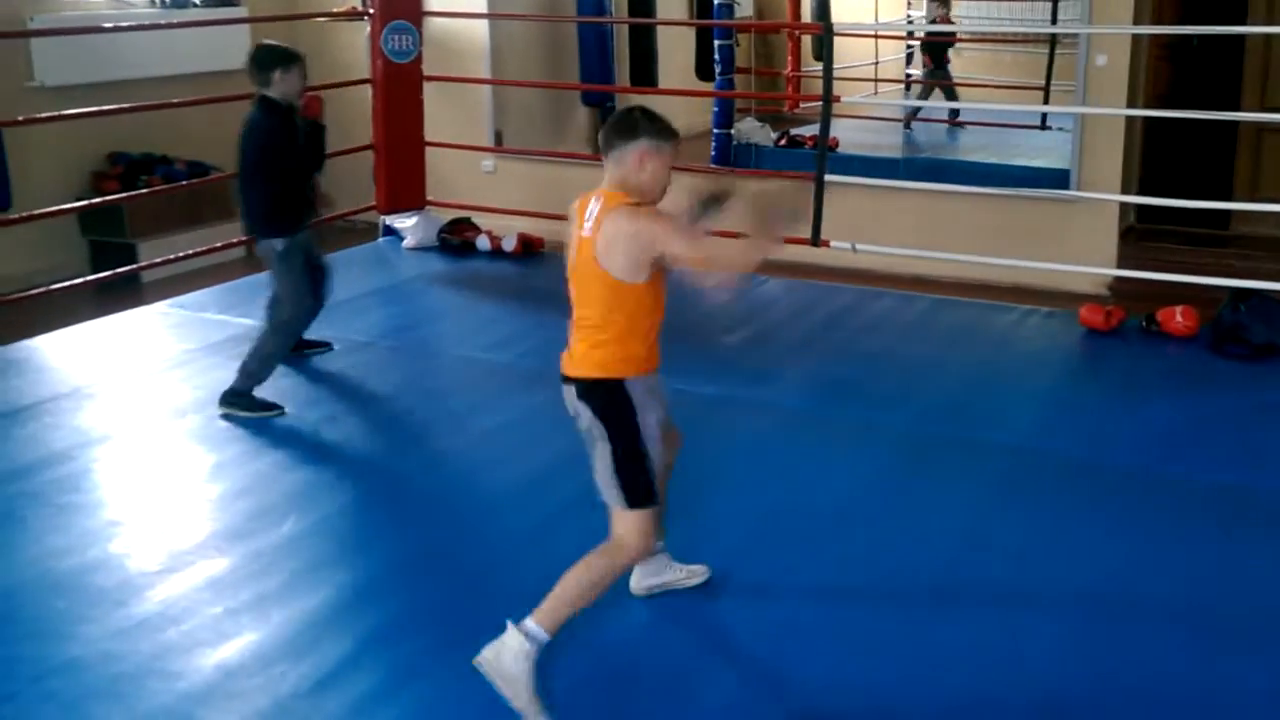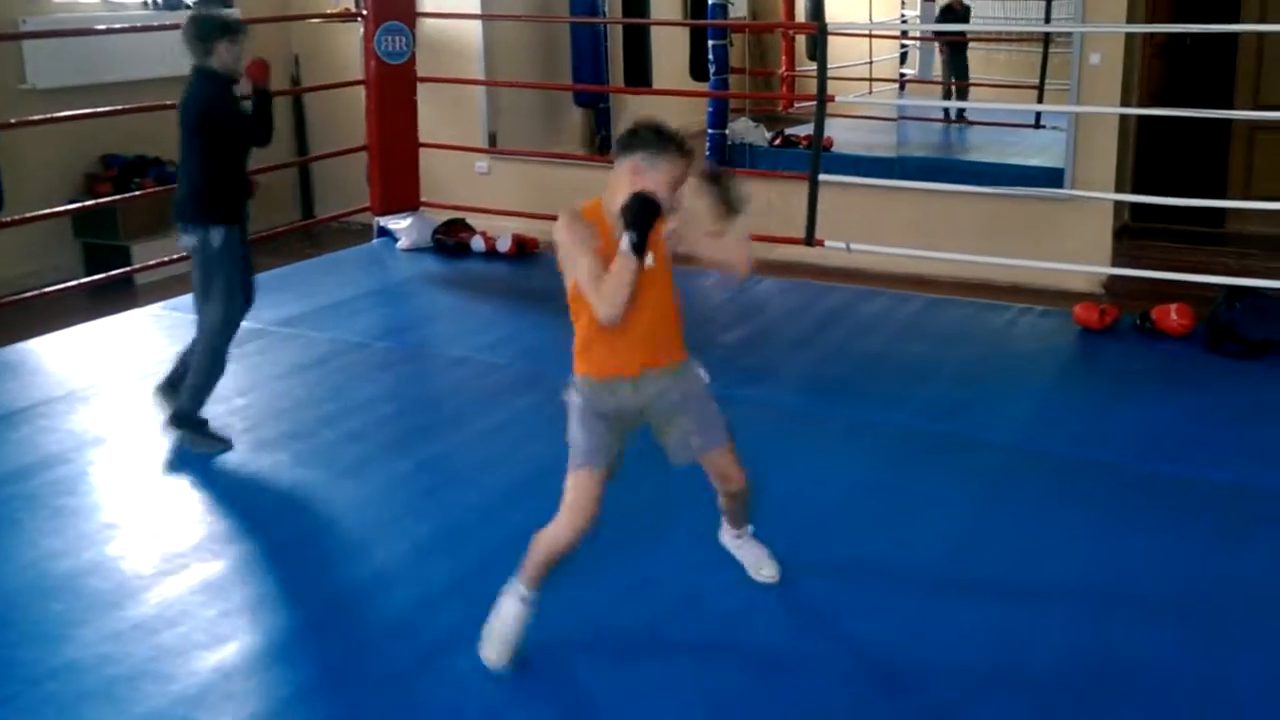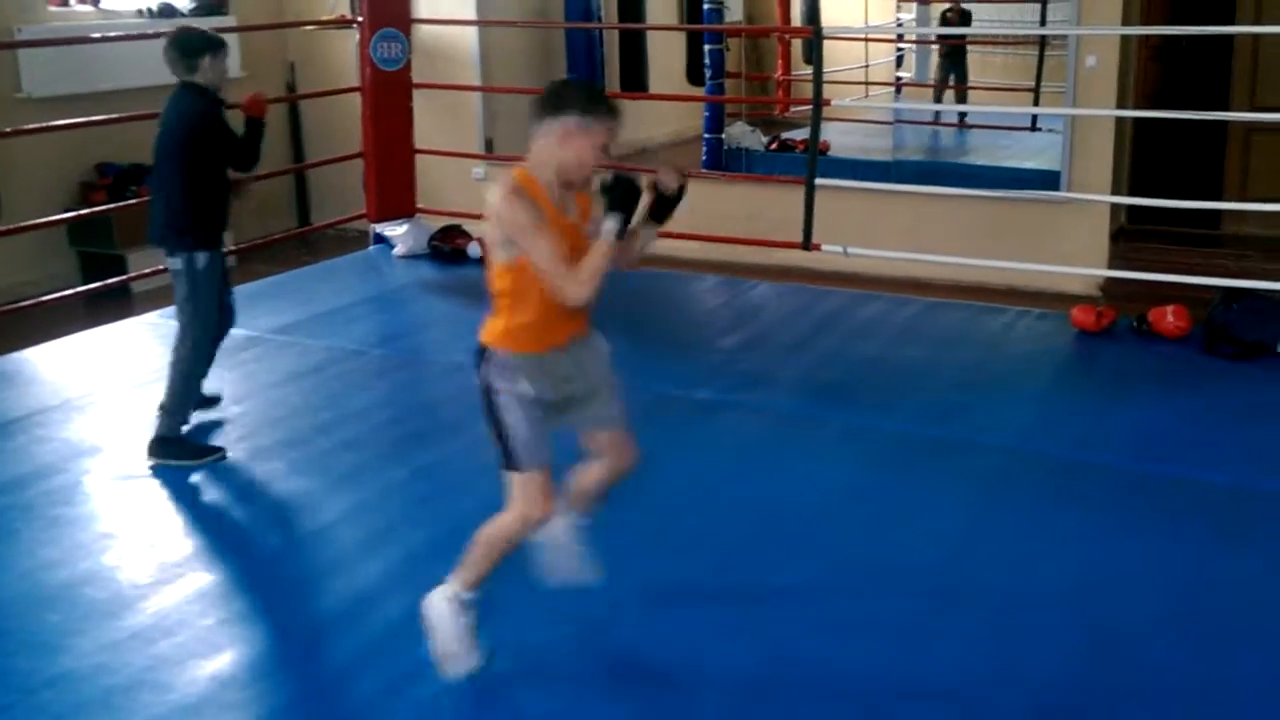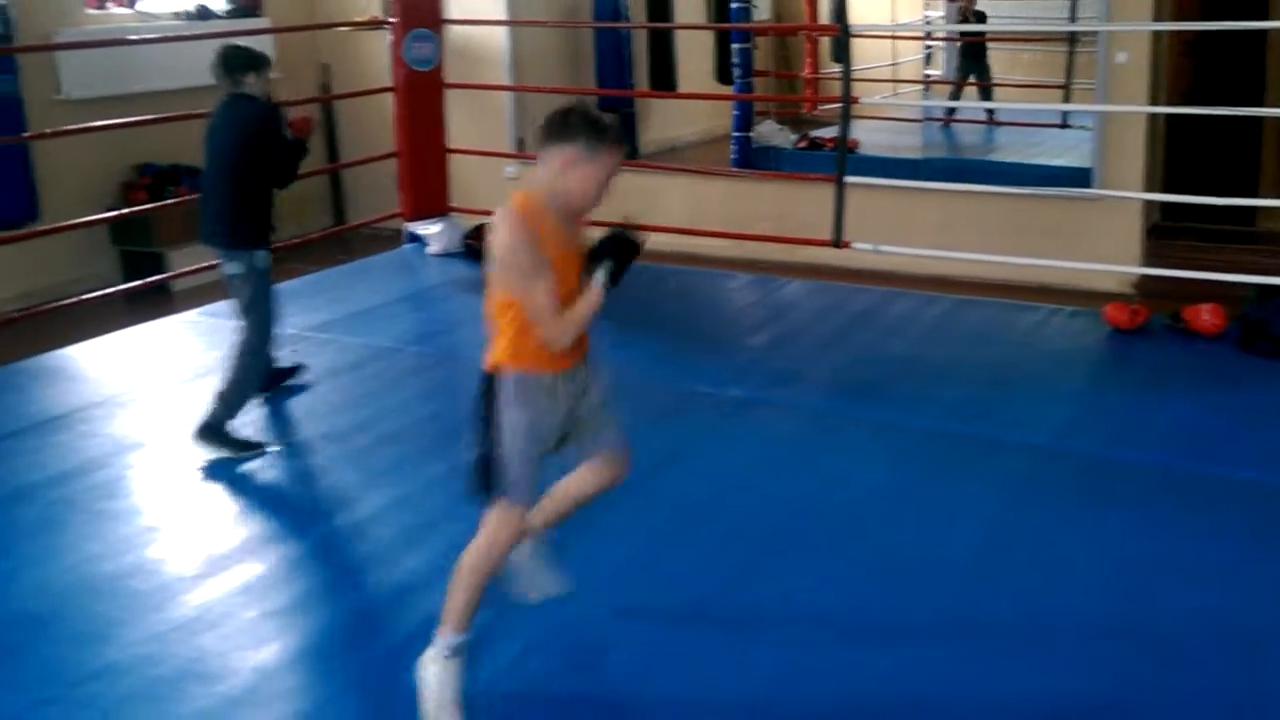
dt=0.3s
person 1, frame 1
left shoulder: (596, 207)
right shoulder: (638, 224)
left elbow: (673, 225)
right elbow: (730, 267)
left wrist: (702, 203)
right wrist: (771, 223)
left hip: (599, 375)
right hip: (616, 385)
left knee: (666, 449)
right knee: (630, 537)
left ankle: (649, 568)
right ankle: (515, 649)
person 1, frame 2
left shoulder: (670, 220)
right shoulder: (575, 227)
left elbow: (736, 262)
right elbow: (607, 309)
left wrist: (721, 208)
right wrist: (633, 237)
left hip: (669, 376)
right hip: (602, 388)
left knee: (731, 476)
right knee: (573, 524)
left ankle: (737, 534)
right ankle: (518, 598)
person 1, frame 3
left shoulder: (578, 189)
right shoulder: (512, 200)
left elbow: (621, 257)
right elbow: (574, 291)
left wrist: (657, 211)
right wrist: (613, 219)
left hip: (574, 348)
right hip: (516, 364)
left knee: (617, 454)
right knee: (528, 511)
left ankle: (563, 528)
right ankle: (452, 599)
person 1, frame 4
left shoulder: (559, 216)
right shoulder: (516, 230)
right elbow: (558, 330)
left wrist: (597, 267)
right wrist: (605, 275)
left hip: (571, 374)
right hip: (524, 383)
left knee: (608, 467)
right knee: (501, 527)
left ankle: (525, 540)
right ankle: (441, 657)
person 2, frame 1
left shoulder: (275, 115)
right shoulder: (269, 123)
right elbow: (309, 165)
left wrist: (309, 193)
right wrist: (314, 124)
left hip: (285, 221)
right hip: (275, 228)
left knee: (314, 276)
right knee: (295, 308)
left ankle: (289, 341)
right ankle: (238, 392)
person 2, frame 2
left shoulder: (207, 89)
right shoulder: (211, 94)
right elbow: (258, 135)
right wrist: (261, 90)
left hip: (220, 214)
right hip: (210, 220)
left knee: (236, 300)
right knee: (221, 313)
left ankle: (180, 383)
right ankle: (186, 412)
person 2, frame 3
left shoulder: (184, 104)
right shoulder: (201, 110)
right elbow: (243, 159)
right wrist: (255, 119)
left hip: (185, 230)
right hip: (192, 237)
left knee: (218, 316)
right knee: (198, 331)
left ankle: (185, 393)
right ankle: (168, 436)
person 2, frame 4
left shoulder: (223, 117)
right shoulder: (260, 116)
right elbow: (281, 175)
right wrist: (298, 140)
left hip: (221, 229)
right hip: (244, 234)
left knee: (256, 311)
right knee: (257, 325)
left ankle: (265, 373)
right ankle: (217, 423)
